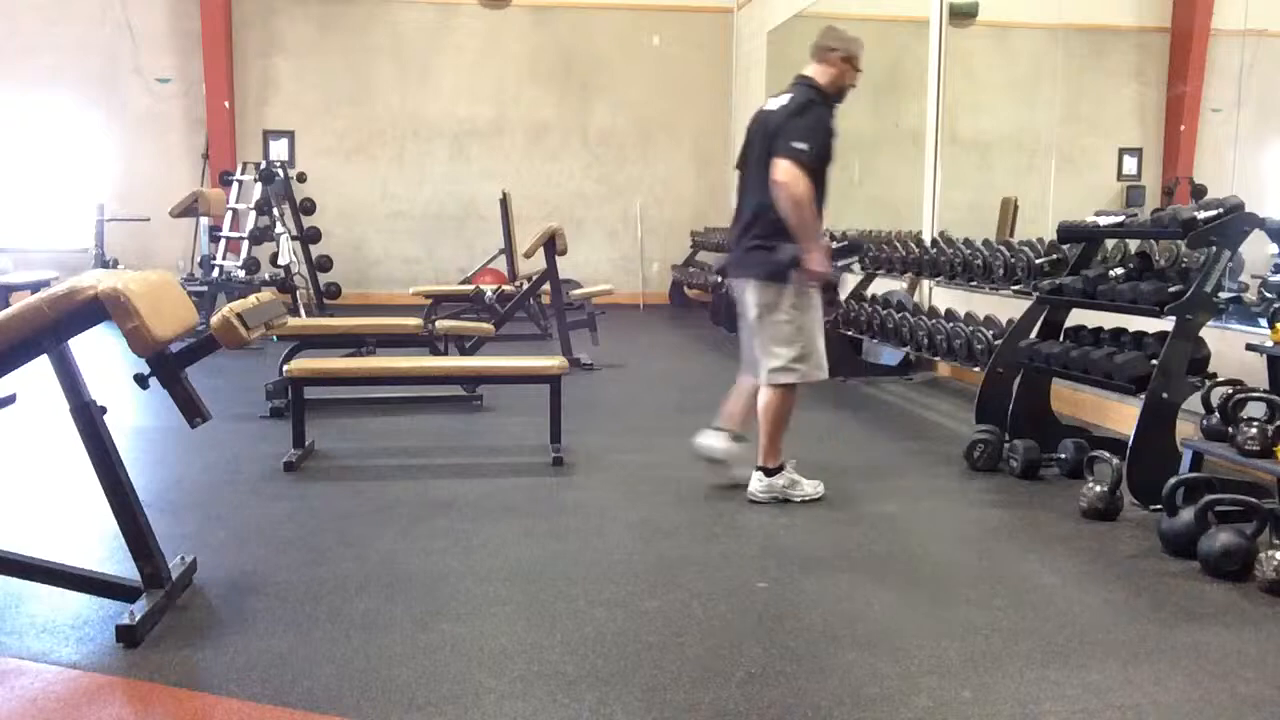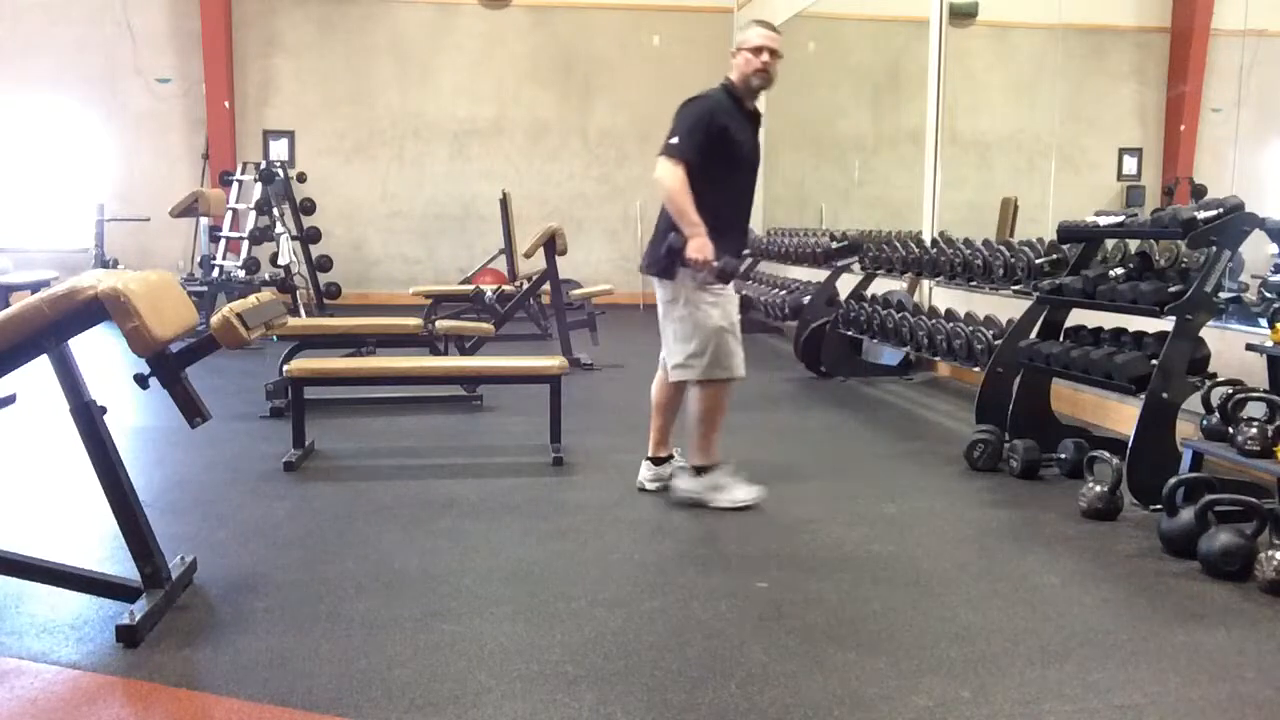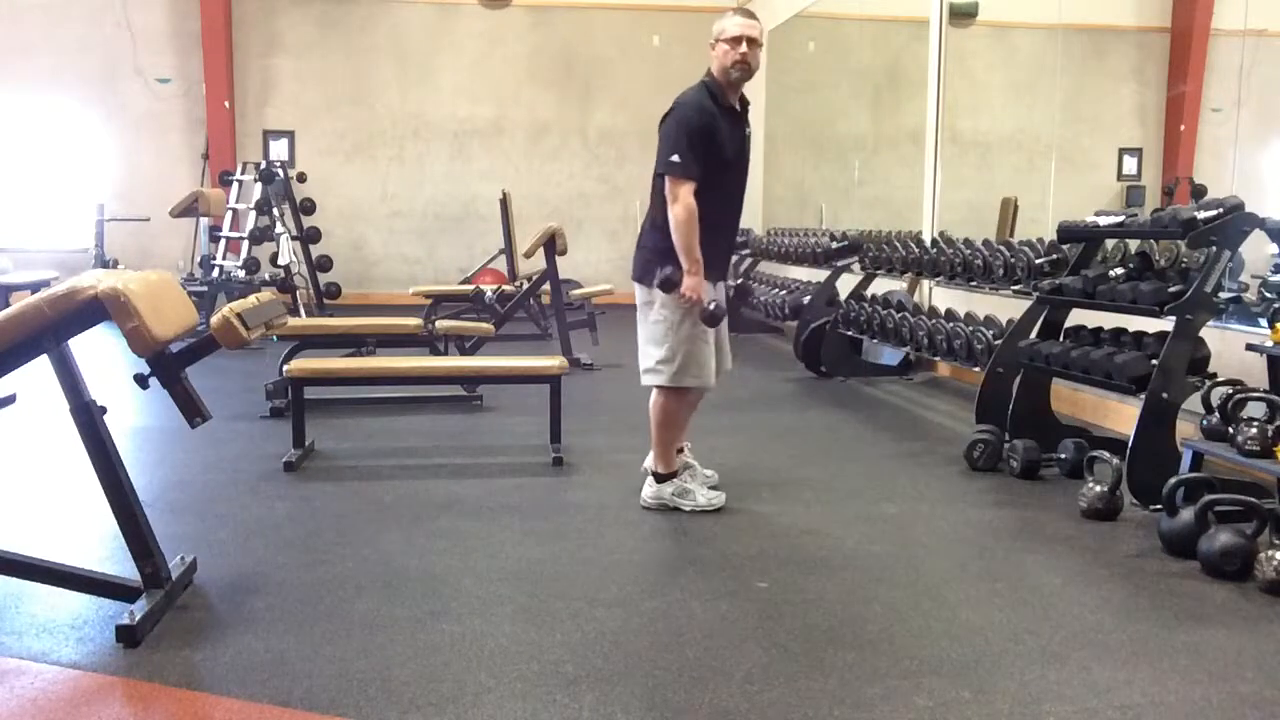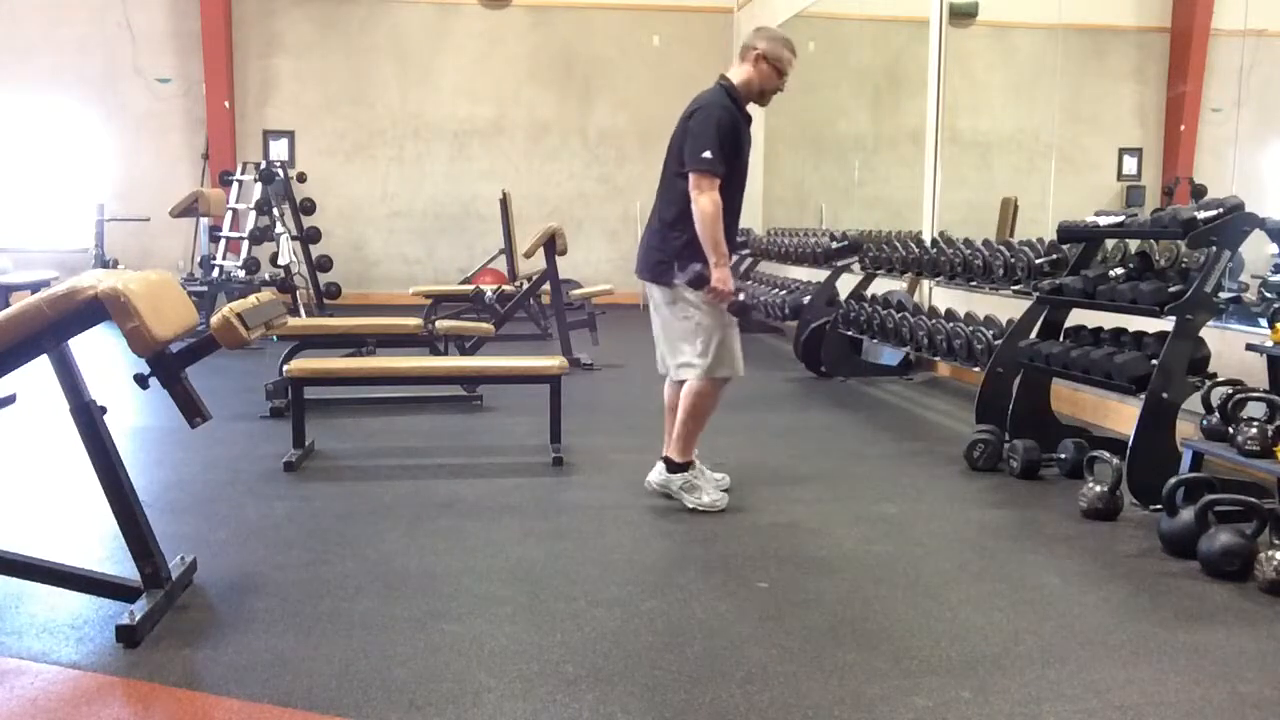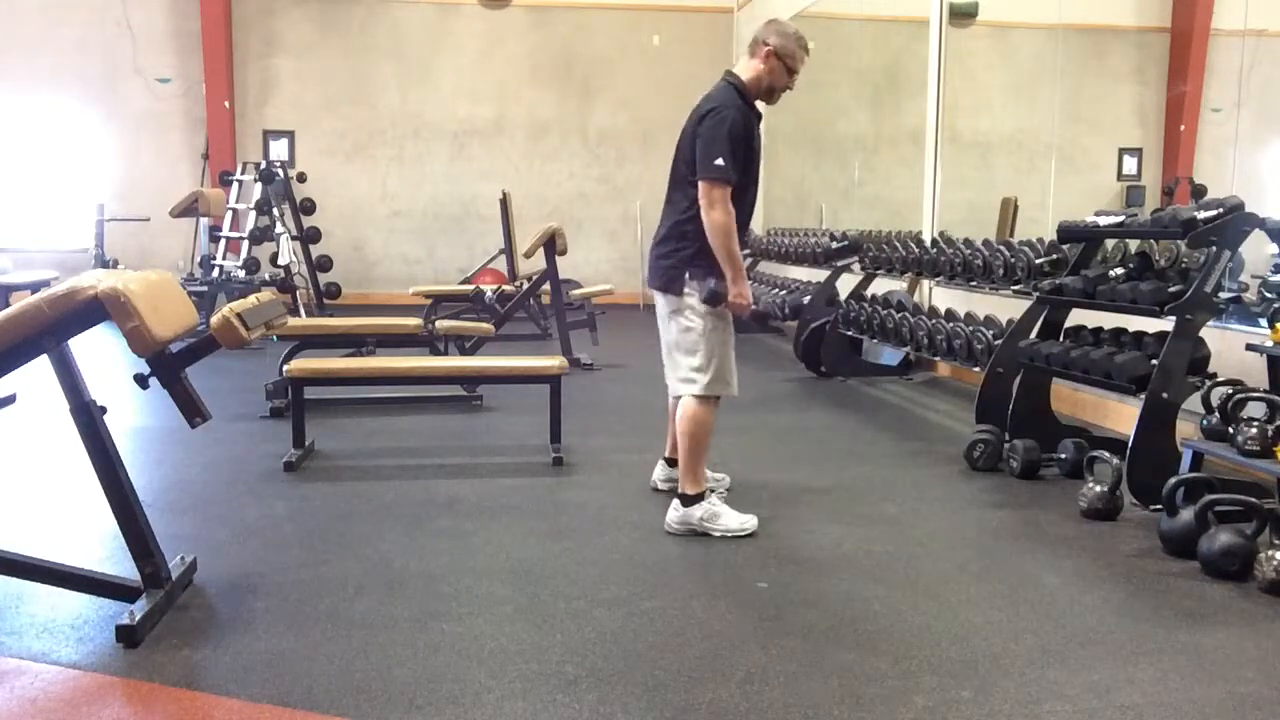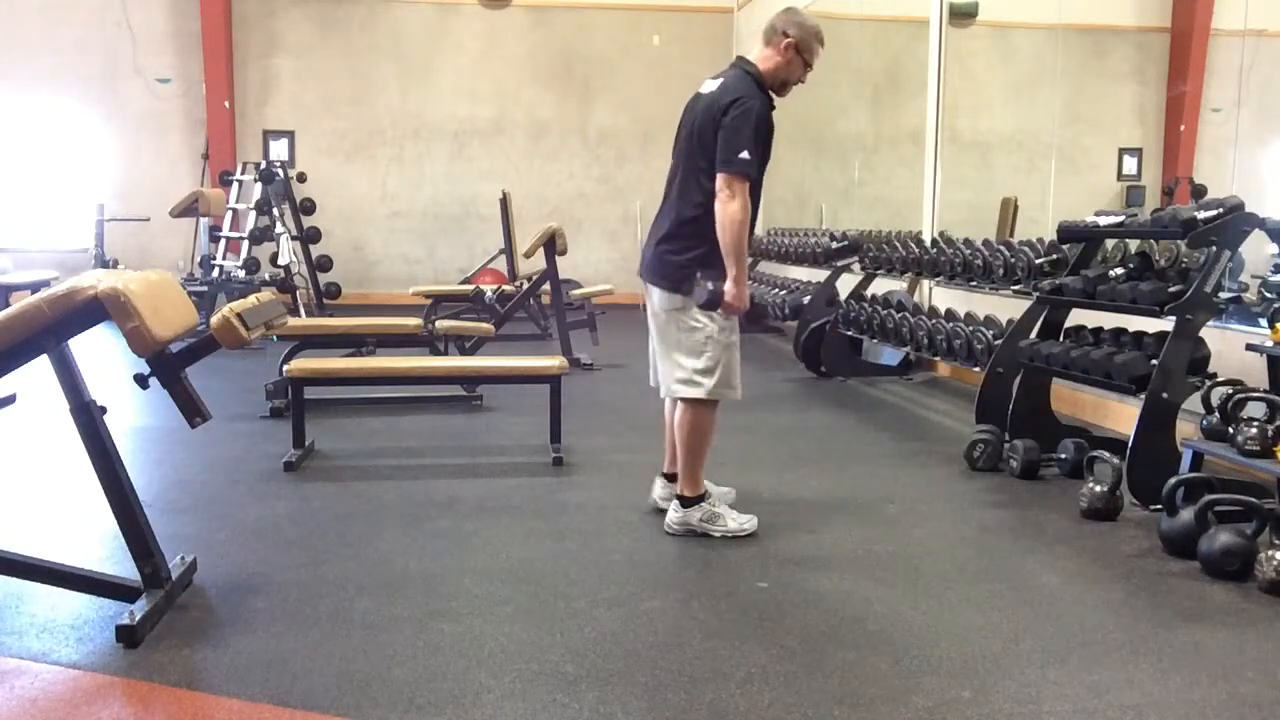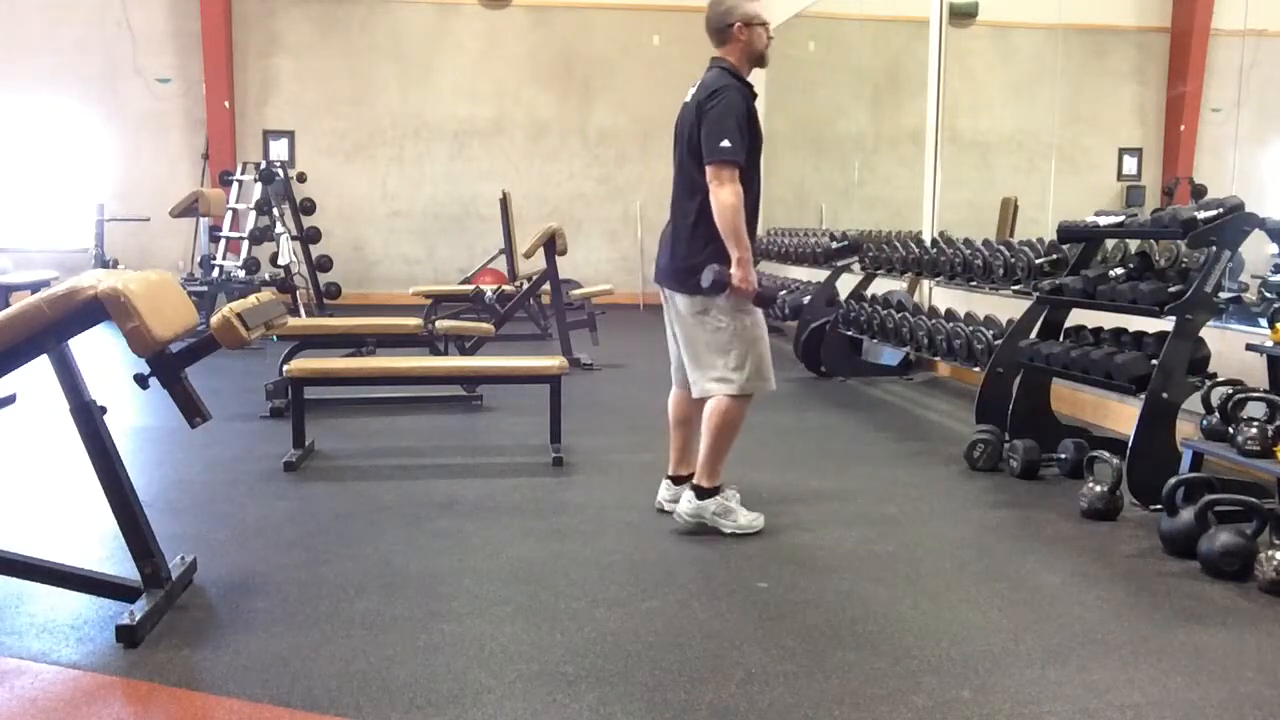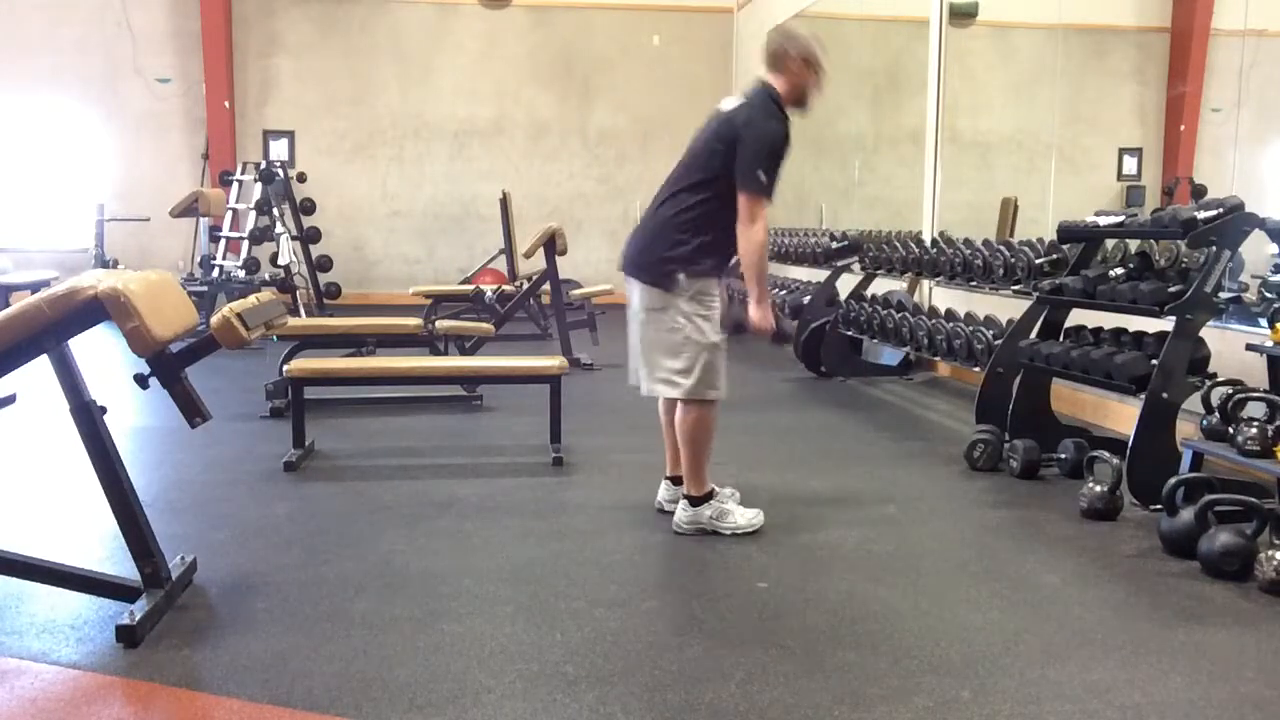
dt=0.5s
person 1, frame 1
left shoulder: (773, 107)
right shoulder: (812, 110)
left elbow: (752, 179)
right elbow: (786, 178)
right wrist: (814, 247)
left hip: (749, 255)
right hip: (780, 260)
left knee: (763, 362)
right knee: (787, 366)
left ankle: (723, 433)
right ankle: (770, 474)
person 1, frame 2
left shoulder: (747, 119)
right shoulder: (707, 108)
right elbow: (668, 171)
right wrist: (695, 235)
left hip: (706, 262)
right hip: (691, 262)
left knee: (677, 365)
right knee: (715, 367)
left ankle: (657, 461)
right ankle: (702, 472)
person 1, frame 3
left shoulder: (738, 111)
right shoulder: (692, 111)
right elbow: (678, 196)
right wrist: (690, 271)
left hip: (708, 268)
right hip: (675, 269)
left knee: (702, 371)
right knee: (676, 374)
left ankle: (672, 453)
right ankle: (663, 479)
person 1, frame 4
left shoulder: (728, 112)
right shoulder: (715, 110)
right elbow: (703, 192)
left wrist: (715, 262)
right wrist: (719, 265)
left hip: (674, 259)
right hip: (683, 262)
left knee: (685, 367)
right knee: (712, 366)
left ankle: (676, 460)
right ankle: (676, 467)
person 1, frame 5
left shoulder: (732, 106)
right shoulder: (726, 112)
right elbow: (713, 202)
left wrist: (729, 272)
right wrist: (736, 278)
left hip: (684, 265)
right hip: (694, 270)
left knee: (690, 376)
right knee: (703, 385)
left ankle: (672, 465)
right ankle: (691, 502)
person 1, frame 6
left shoulder: (718, 86)
right shoulder: (748, 102)
right elbow: (730, 195)
right wrist: (737, 276)
left hip: (668, 258)
right hip: (695, 268)
left knee: (683, 383)
right knee: (701, 387)
left ankle: (672, 481)
right ankle: (690, 504)
person 1, frame 7
left shoulder: (706, 90)
right shoulder: (728, 94)
right elbow: (723, 184)
right wrist: (742, 261)
left hip: (681, 263)
right hip: (711, 269)
left knee: (691, 379)
right knee: (737, 381)
left ankle: (678, 481)
right ankle: (704, 494)
person 1, frame 8
left shoulder: (743, 110)
right shoulder: (766, 122)
right elbow: (750, 222)
left wrist: (712, 285)
right wrist: (759, 302)
left hip: (650, 258)
right hip: (671, 266)
left knee: (679, 380)
right knee: (697, 384)
left ankle: (678, 484)
right ankle: (698, 504)
